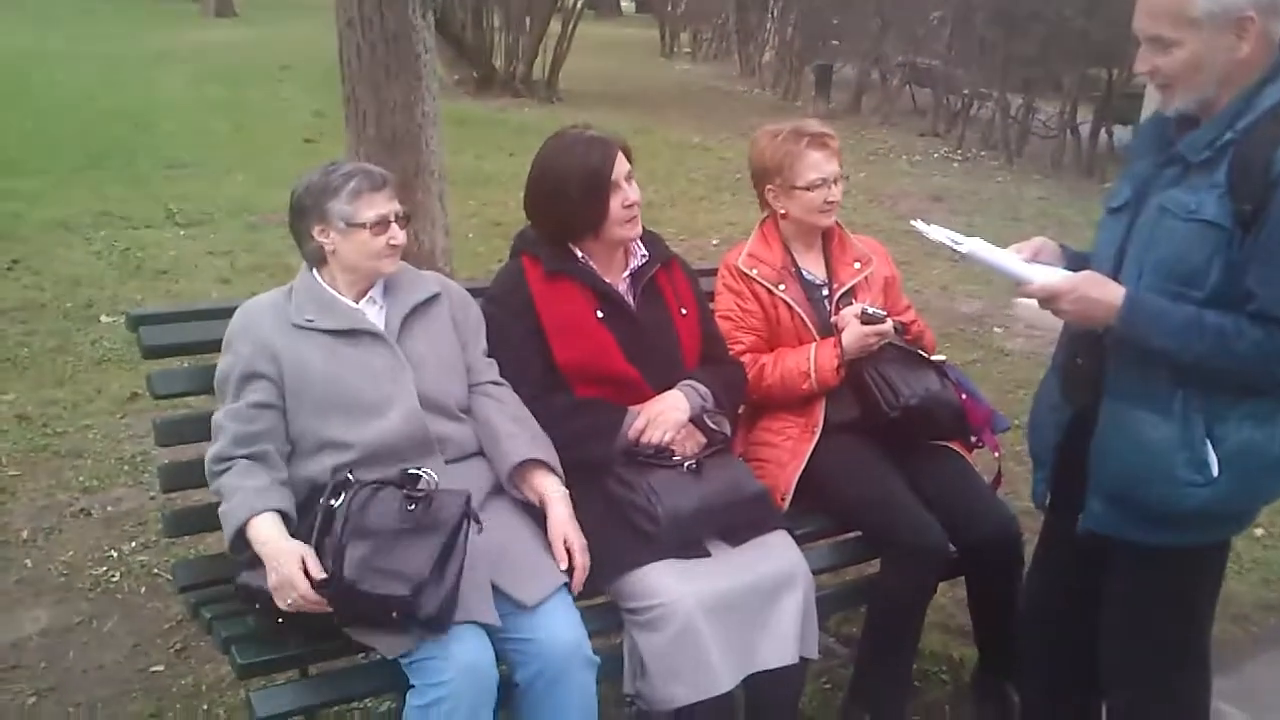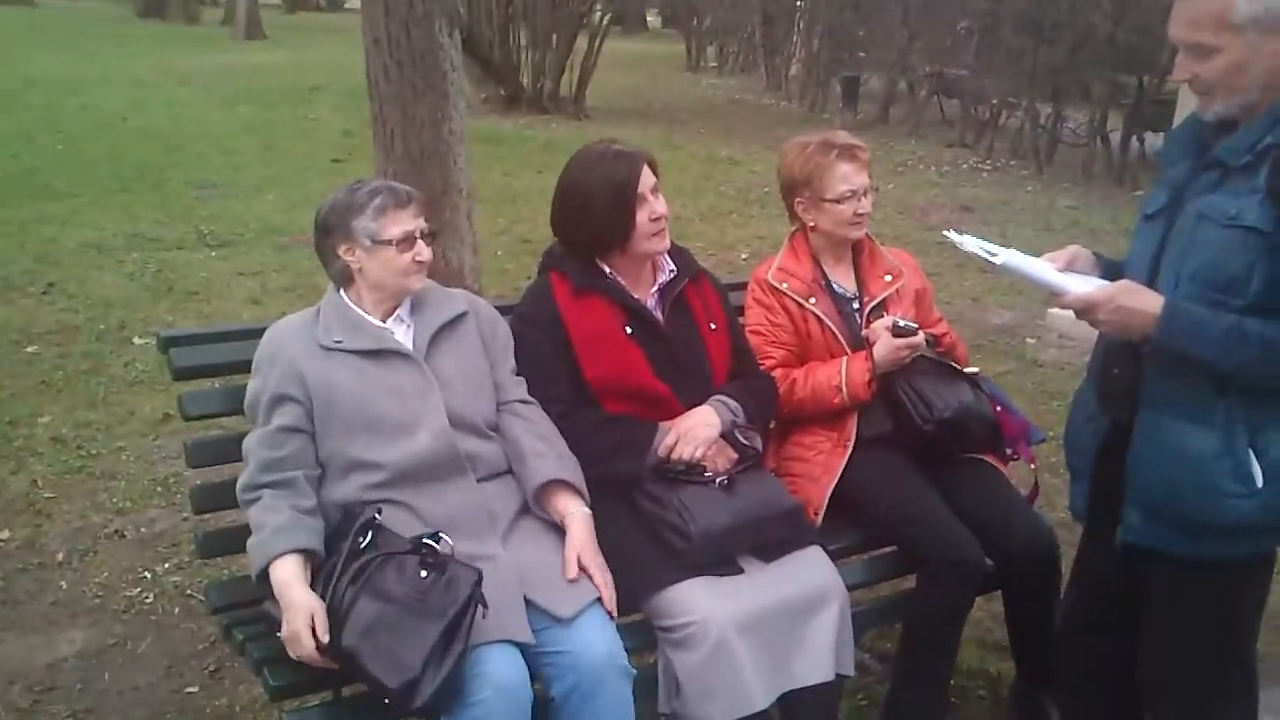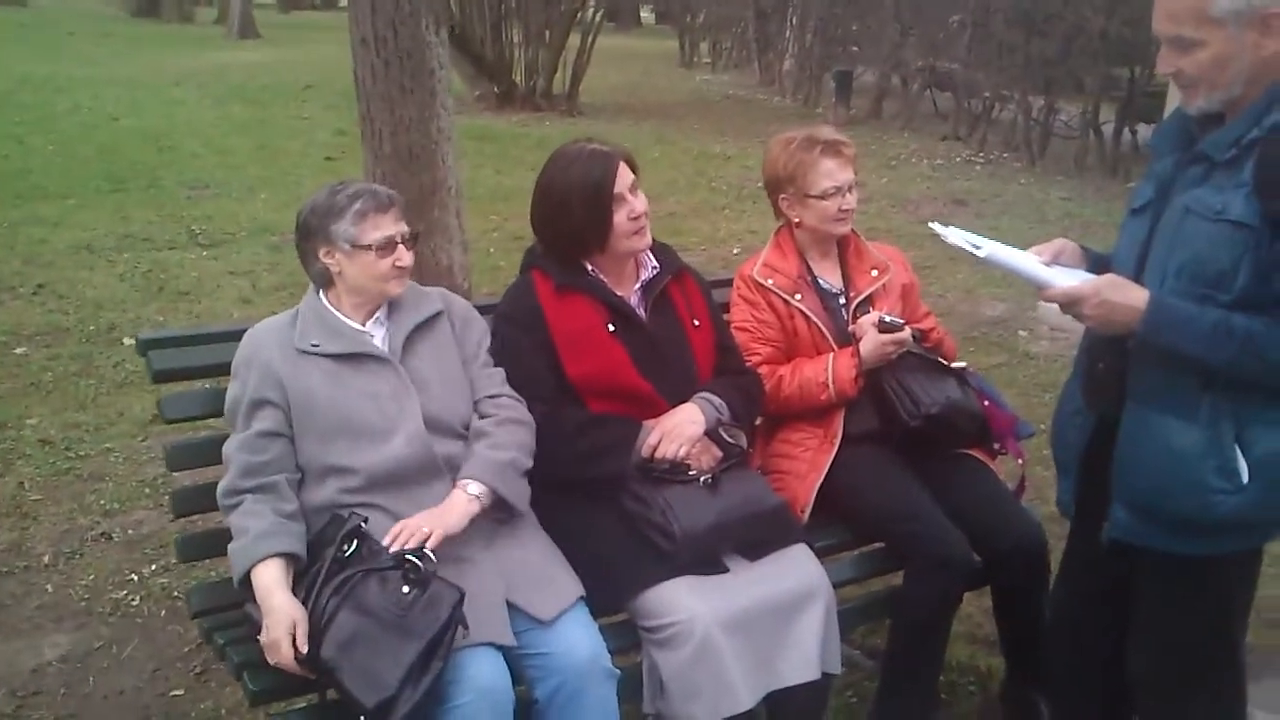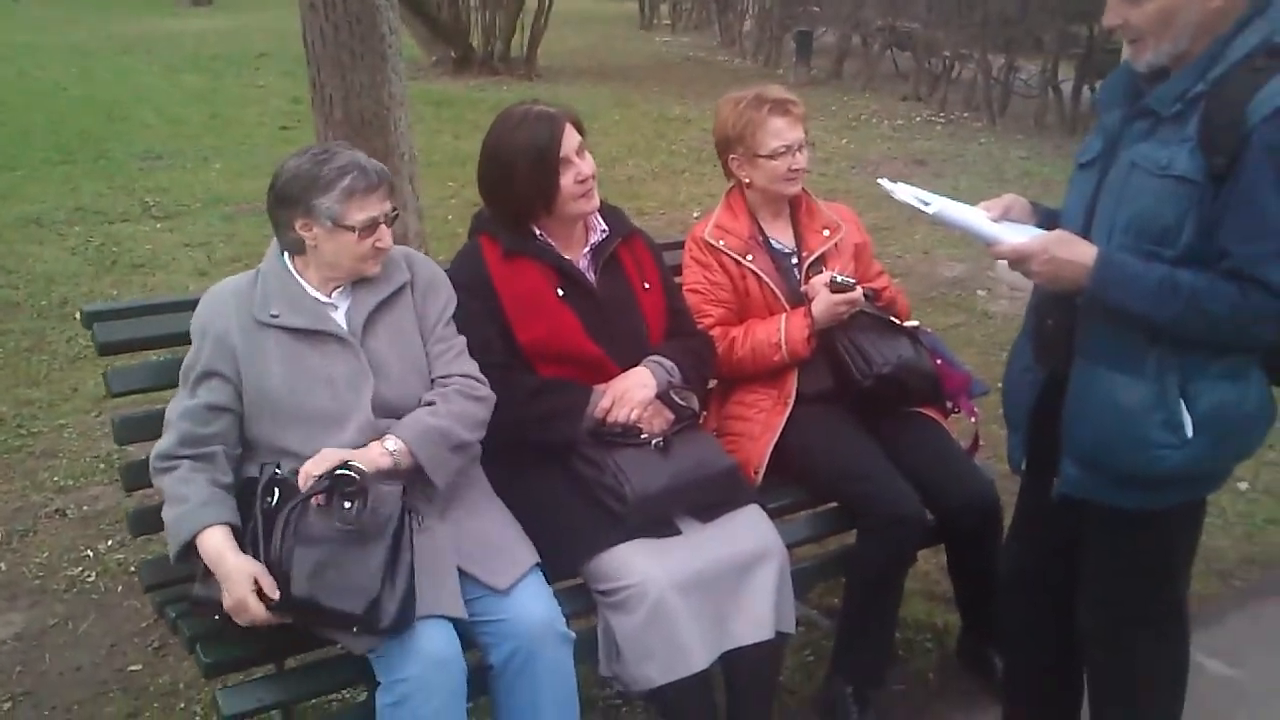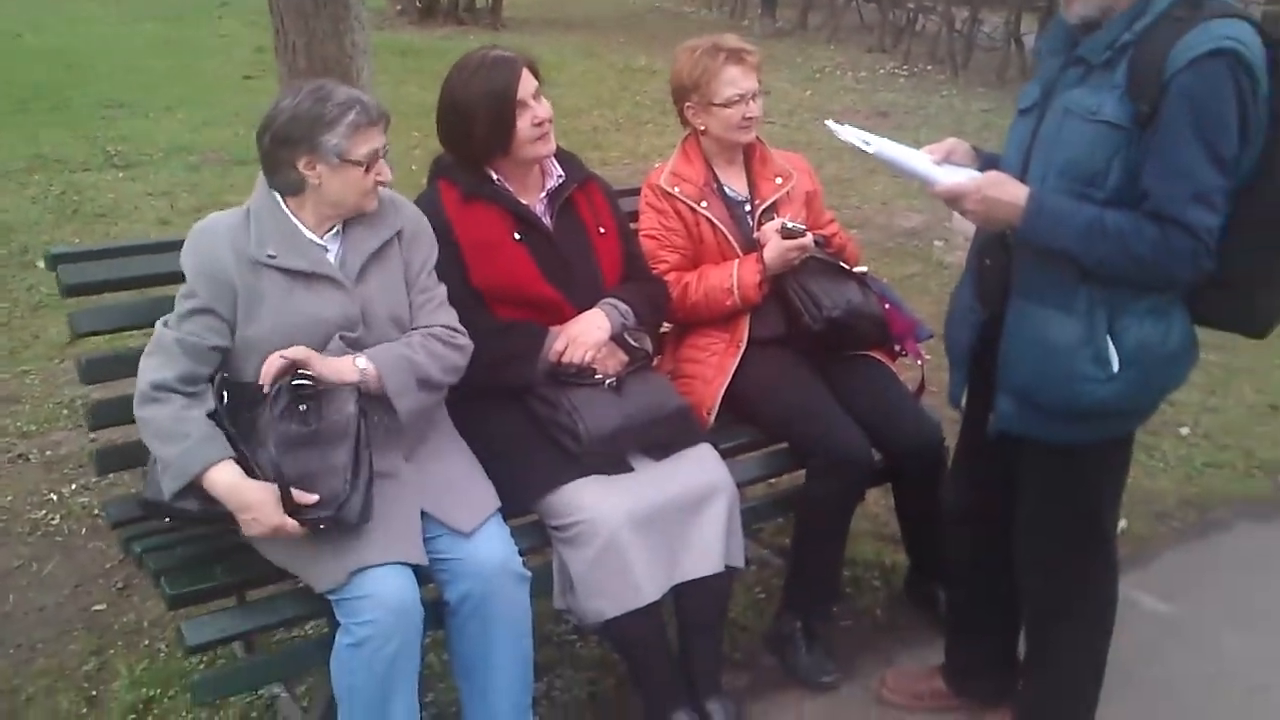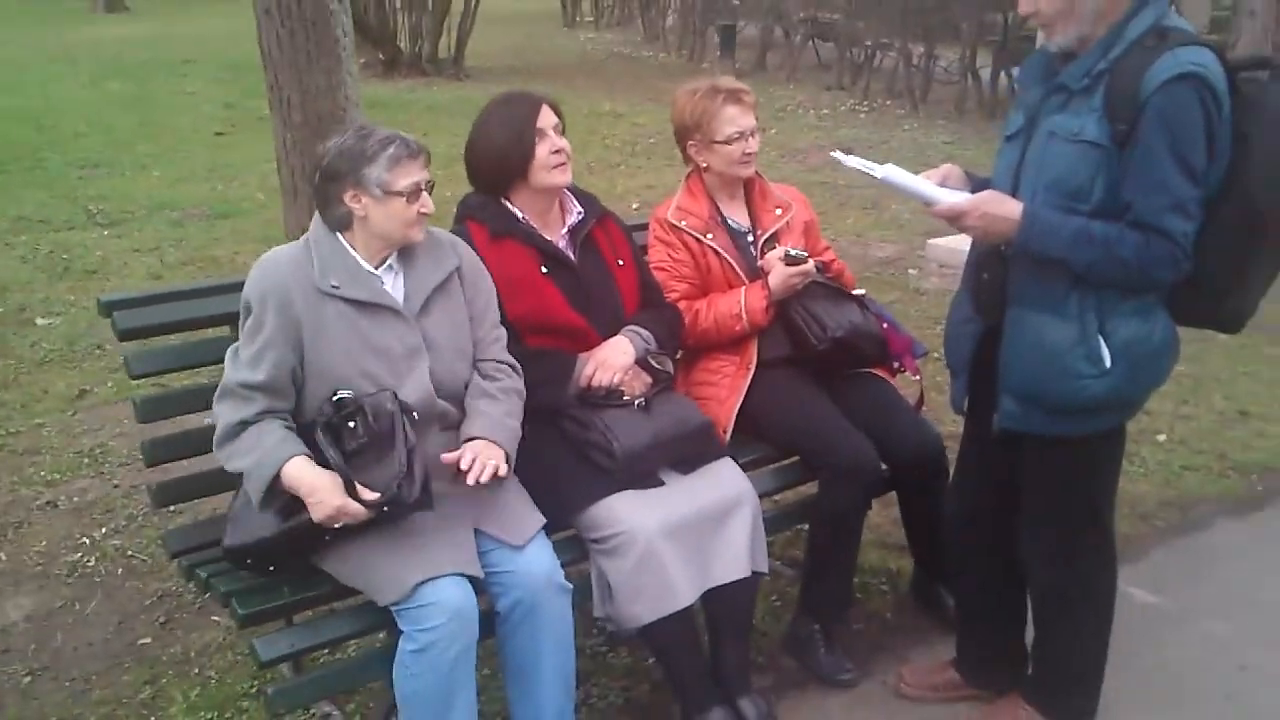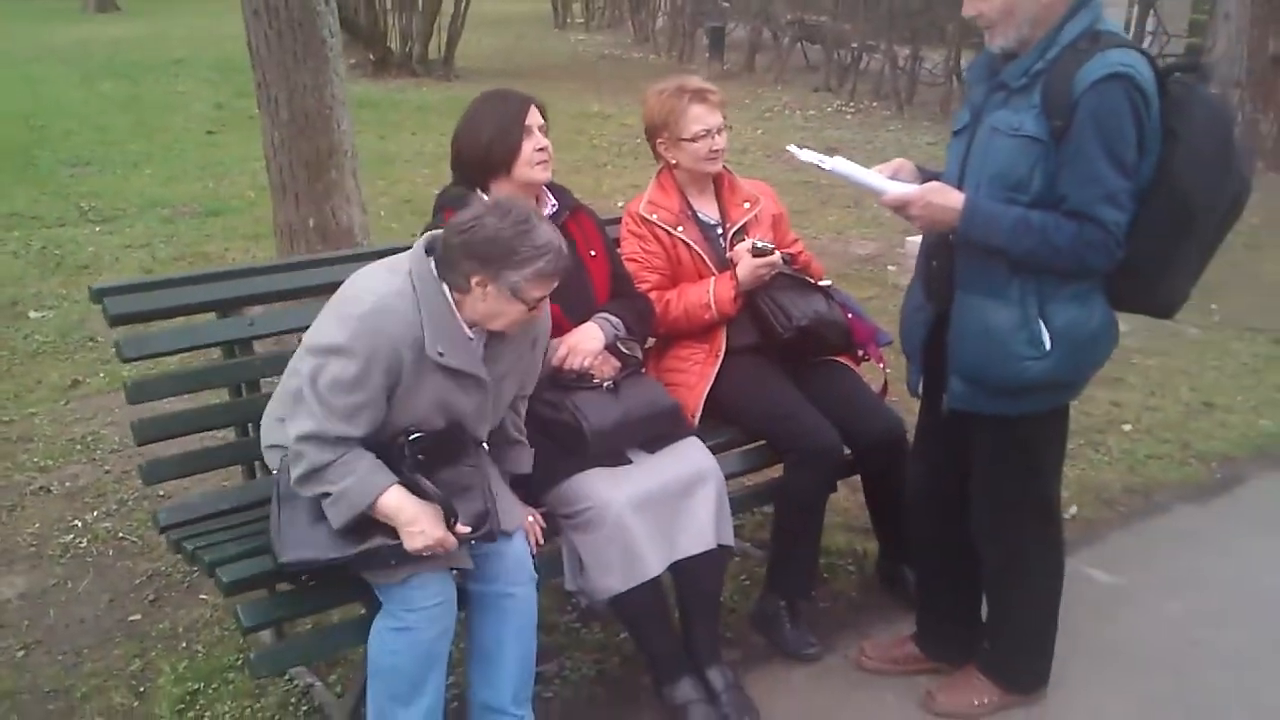
dt=0.7s
person 1, frame 1
right shoulder: (1166, 133)
left wrist: (1126, 311)
right wrist: (1068, 262)
left hip: (1175, 472)
right hip: (1094, 445)
right knee: (1053, 639)
person 1, frame 2
right shoulder: (1199, 140)
left wrist: (1164, 322)
right wrist: (1104, 270)
left hip: (1213, 486)
right hip: (1130, 460)
right knee: (1091, 658)
person 1, frame 3
right shoulder: (1187, 133)
left wrist: (1149, 316)
right wrist: (1089, 264)
left hip: (1202, 480)
right hip: (1115, 452)
right knee: (1079, 648)
person 1, frame 4
right shoulder: (1140, 85)
left wrist: (1097, 273)
right wrist: (1040, 219)
left hip: (1151, 429)
right hip: (1066, 401)
left knee: (1127, 628)
right knee: (1033, 589)
person 1, frame 5
left shoulder: (1202, 58)
left elbow: (1181, 247)
left wrist: (1029, 211)
right wrist: (983, 165)
left hip: (1084, 362)
right hip: (1007, 335)
left knee: (1062, 554)
right knee: (978, 518)
person 1, frame 6
left shoulder: (1172, 81)
right shoulder: (1057, 66)
left elbow: (1161, 251)
left wrist: (1023, 225)
right wrist: (974, 188)
left hip: (1078, 362)
right hip: (1005, 345)
left knee: (1062, 542)
right knee: (977, 517)
person 1, frame 7
left shoulder: (1105, 81)
right shoulder: (1004, 67)
left elbow: (1095, 239)
left wrist: (967, 215)
right wrist: (927, 181)
left hip: (1023, 346)
right hip: (958, 331)
left knee: (1012, 517)
right knee: (937, 495)
right ankle: (945, 635)
person 2, frame 1
left shoulder: (665, 267)
right shoulder: (520, 289)
left elbow: (727, 369)
right elbow: (528, 411)
left wrist: (687, 396)
right wrist: (632, 422)
left hip: (689, 465)
right hip: (593, 476)
left knee: (784, 569)
right knee: (676, 599)
person 2, frame 2
left shoulder: (694, 283)
right shoulder: (548, 307)
left elbow: (757, 384)
right elbow: (556, 429)
left wrist: (718, 412)
right wrist: (662, 439)
left hip: (719, 479)
right hip: (622, 493)
left knee: (819, 586)
right knee: (709, 617)
person 2, frame 3
left shoulder: (677, 280)
right shoulder: (530, 306)
left elbow: (743, 381)
right elbow: (540, 432)
left wrist: (702, 410)
right wrist: (646, 438)
left hip: (705, 480)
right hip: (600, 495)
left knee: (804, 583)
right knee: (692, 616)
person 2, frame 4
left shoulder: (627, 242)
right shoulder: (479, 271)
left elbow: (695, 344)
right elbow: (491, 400)
left wrist: (653, 373)
right wrist: (597, 403)
left hip: (655, 440)
right hip: (552, 460)
left knee: (757, 545)
right knee: (647, 579)
person 2, frame 5
left shoulder: (583, 187)
right shoulder: (441, 213)
left elbow: (648, 286)
left wrist: (607, 316)
right wrist: (556, 345)
left hip: (609, 382)
right hip: (510, 399)
left knee: (708, 482)
right knee: (601, 514)
person 2, frame 6
left shoulder: (599, 223)
right shoulder: (472, 249)
left elbow: (665, 313)
left wrist: (631, 342)
right wrist: (585, 370)
left hip: (631, 402)
right hip: (543, 423)
left knee: (731, 492)
right knee: (637, 526)
person 2, frame 7
left shoulder: (573, 215)
left elbow: (635, 302)
left wrist: (603, 327)
right wrist: (554, 353)
left hip: (604, 386)
left knee: (698, 469)
right knee: (608, 500)
left ankle: (707, 656)
person 3, frame 1
left shoulder: (869, 255)
right shoulder: (744, 272)
left elbow: (917, 338)
right elbow: (743, 375)
left wrist: (885, 336)
right wrist: (837, 351)
right hip: (808, 432)
left knee: (996, 530)
right knee: (920, 540)
person 3, frame 2
left shoulder: (899, 267)
right shoulder: (774, 286)
left elbow: (948, 349)
right elbow: (776, 390)
left wrist: (917, 349)
right wrist: (869, 364)
right hip: (840, 446)
left knee: (1033, 543)
right knee: (956, 556)
person 3, frame 3
left shoulder: (887, 262)
right shoulder: (759, 283)
left elbow: (936, 344)
right elbow: (762, 387)
left wrist: (904, 345)
right wrist: (855, 361)
right hip: (828, 443)
left knee: (1021, 540)
right knee: (943, 552)
person 3, frame 4
left shoulder: (838, 222)
right shoulder: (711, 244)
left elbow: (888, 300)
right elbow: (715, 349)
left wrist: (862, 305)
right wrist: (807, 321)
right hip: (781, 403)
left knee: (974, 496)
right knee: (897, 511)
left ankle: (985, 639)
person 3, frame 5
left shoulder: (791, 170)
right shoulder: (667, 192)
left elbow: (837, 246)
right elbow: (670, 293)
left wrist: (814, 252)
right wrist: (760, 266)
right hip: (734, 346)
left knee: (919, 437)
right knee: (844, 452)
left ankle: (932, 575)
right ankle: (798, 622)
person 3, frame 6
left shoulder: (788, 202)
right shoulder: (674, 225)
left elbow: (834, 272)
right elbow: (682, 322)
left wrist: (813, 277)
right wrist: (765, 292)
right hip: (742, 369)
left knee: (922, 446)
right knee: (854, 461)
left ankle: (936, 577)
right ankle: (815, 623)
person 3, frame 7
left shoulder: (758, 197)
right shoulder: (646, 220)
left elbow: (802, 264)
right elbow: (653, 311)
left wrist: (780, 270)
right wrist: (734, 284)
right hip: (712, 357)
left knee: (884, 430)
right knee: (818, 444)
left ankle: (900, 558)
right ankle: (781, 601)
person 4, frame 1
left shoulder: (444, 298)
right shoulder: (263, 326)
left elbow: (490, 398)
right elbow: (248, 458)
left wrist: (551, 493)
right wrist: (274, 543)
left hip: (477, 505)
left knee: (562, 645)
right knee: (460, 664)
person 4, frame 2
left shoulder: (470, 315)
right shoulder: (291, 347)
left elbow: (519, 417)
right elbow: (280, 484)
left wrist: (574, 515)
right wrist: (292, 589)
left hip: (511, 524)
left knee: (598, 659)
person 4, frame 3
left shoulder: (449, 314)
right shoulder: (271, 350)
left elbow: (506, 417)
right elbow: (260, 488)
left wrist: (460, 504)
right wrist: (274, 594)
left hip: (488, 527)
right hip: (380, 554)
left knee: (582, 661)
person 4, frame 4
left shoulder: (415, 277)
right shoulder: (231, 314)
left elbow: (468, 394)
right elbow: (191, 455)
left wrist: (379, 454)
right wrist: (225, 557)
left hip: (443, 494)
left knee: (536, 627)
right knee: (428, 655)
person 4, frame 5
left shoulder: (399, 222)
right shoulder: (223, 248)
left elbow: (447, 344)
right elbow: (166, 389)
left wrist: (344, 368)
right wrist: (234, 488)
left hip: (412, 438)
left knee: (493, 567)
right knee: (385, 599)
person 4, frame 6
left shoulder: (451, 257)
right shoulder: (284, 280)
left elbow: (496, 369)
right elbow: (247, 412)
left wrist: (488, 437)
right wrist: (304, 478)
left hip: (460, 465)
left knee: (539, 580)
right knee: (445, 605)
person 4, frame 7
left shoulder: (522, 316)
right shoulder: (377, 315)
left elbow: (506, 408)
right elbow: (318, 445)
left wrist: (507, 495)
right wrist: (402, 510)
right hip: (325, 460)
left knee: (508, 561)
right knee: (422, 588)
